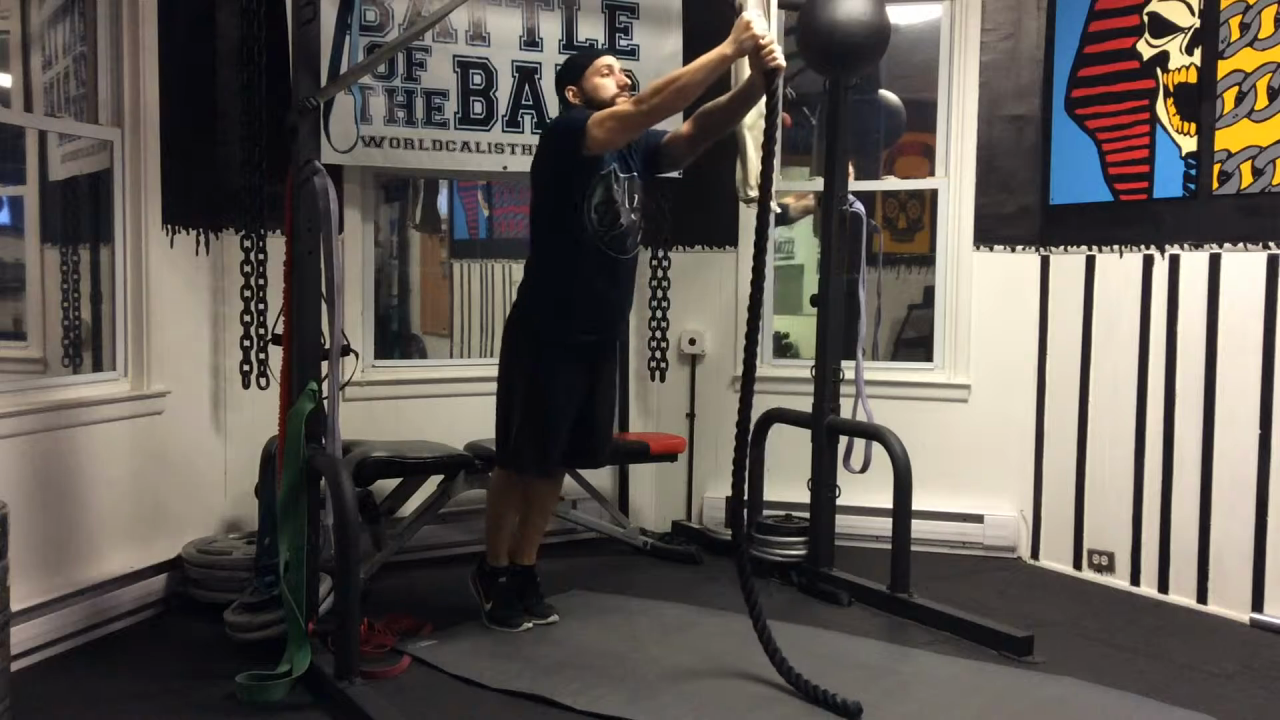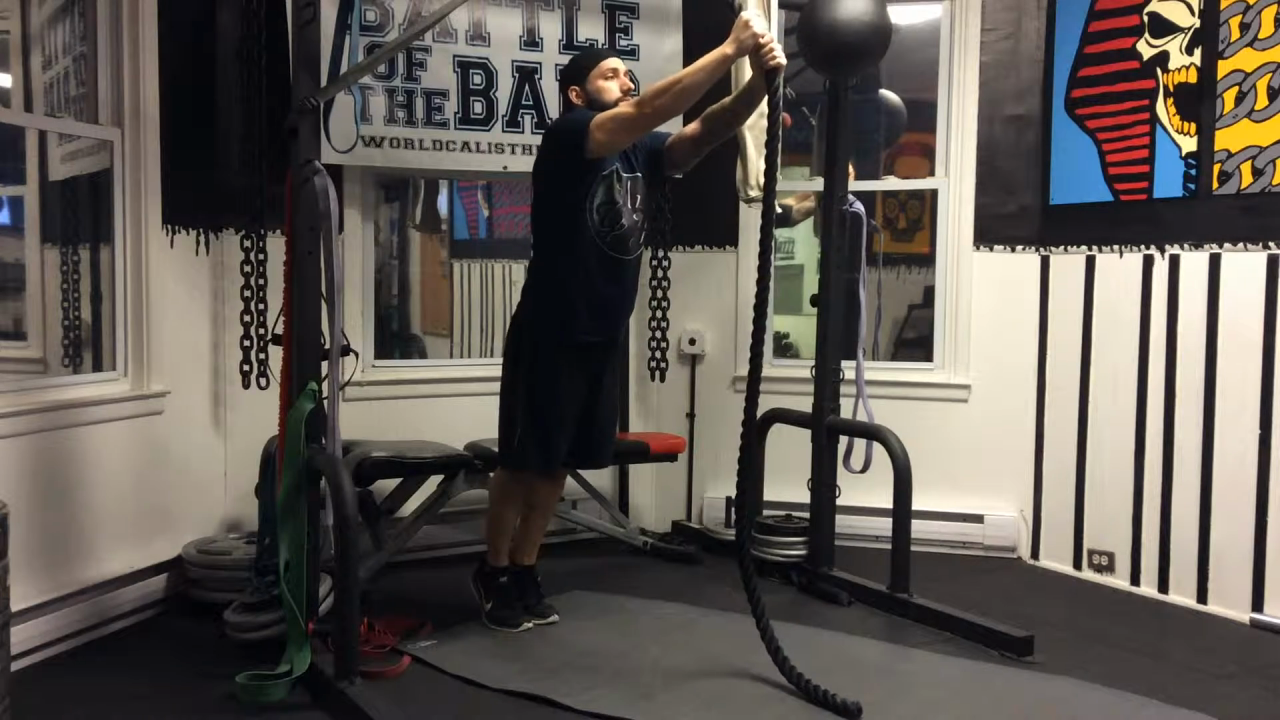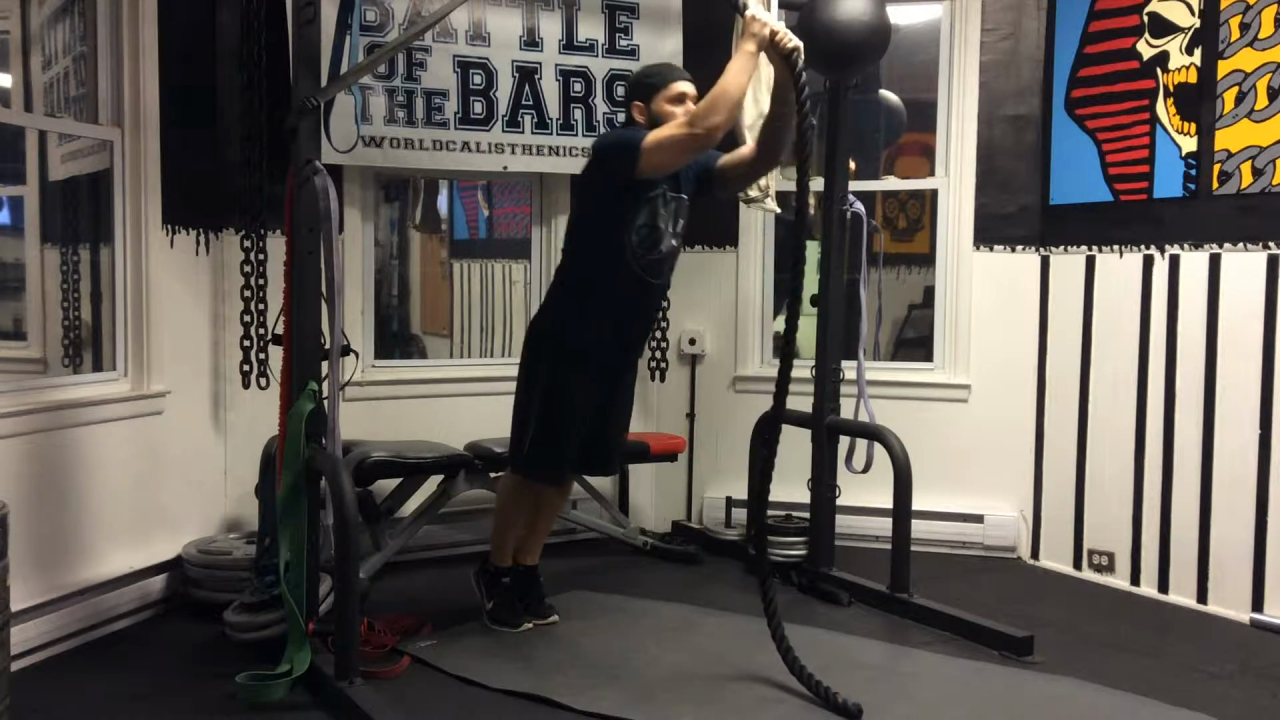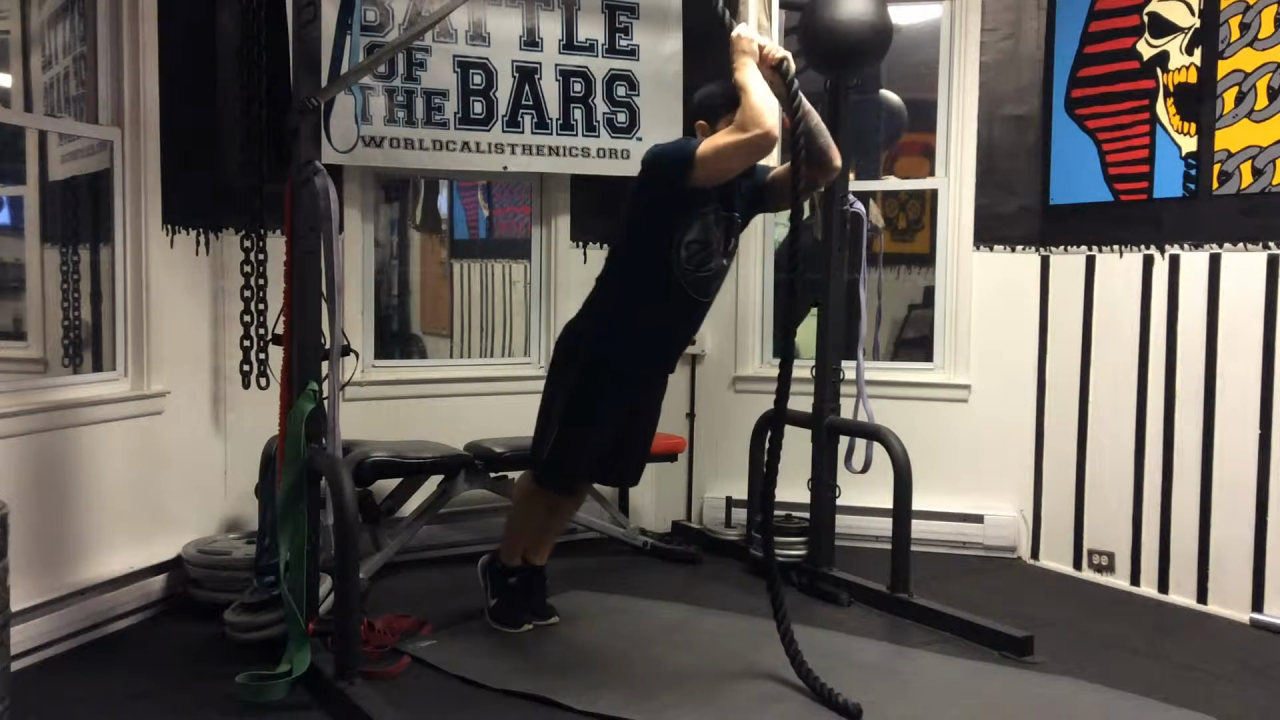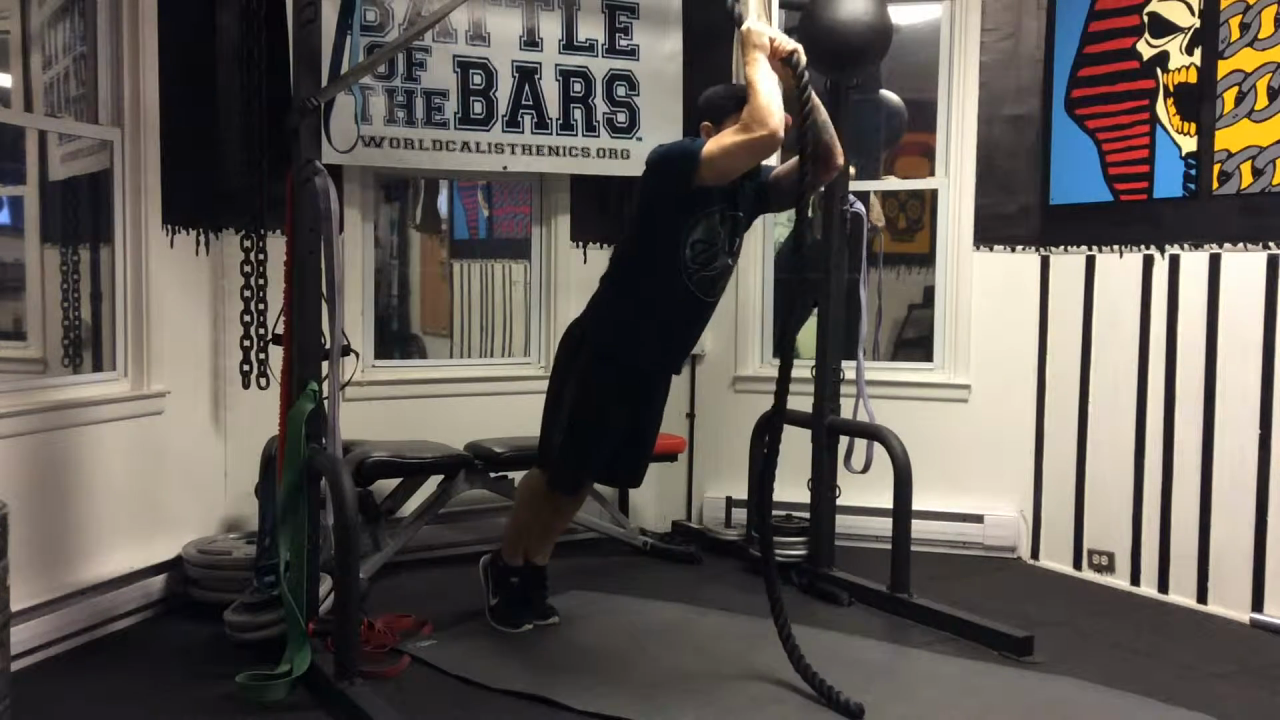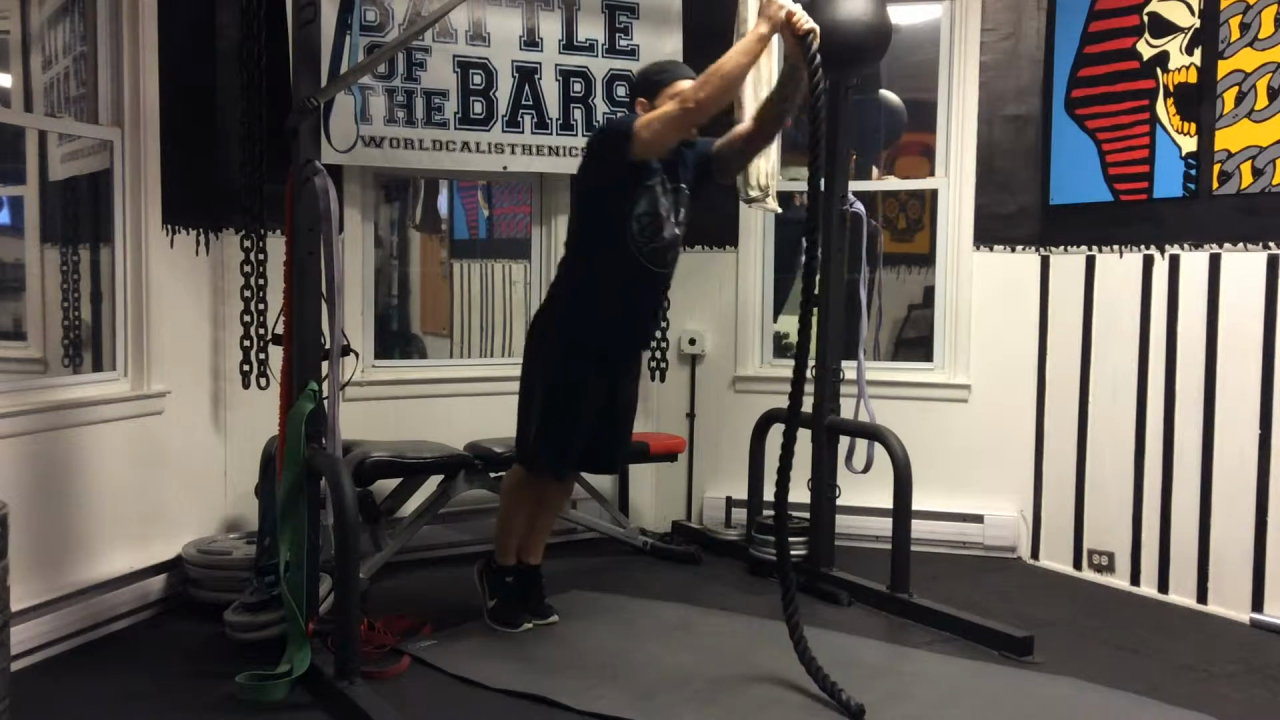
dt=0.5s
person 1, frame 1
left shoulder: (637, 149)
right shoulder: (564, 137)
left elbow: (699, 128)
right elbow: (649, 107)
left wrist: (756, 79)
right wrist: (729, 48)
left hip: (600, 336)
right hip: (546, 335)
left knee: (555, 462)
right knee: (521, 460)
left ankle: (523, 571)
right ankle: (493, 573)
person 1, frame 2
left shoulder: (641, 151)
right shoulder: (566, 138)
left elbow: (706, 130)
right elbow: (652, 109)
left wrist: (758, 80)
right wrist: (730, 48)
left hip: (603, 336)
right hip: (550, 335)
left knee: (556, 463)
right knee: (523, 461)
left ankle: (523, 571)
right ankle: (493, 573)
person 1, frame 3
left shoulder: (690, 171)
right shoulder: (616, 151)
left elbow: (765, 156)
right elbow: (708, 128)
left wrist: (782, 76)
right wrist: (748, 45)
left hip: (620, 351)
right hip: (567, 345)
left knee: (566, 470)
right knee: (534, 466)
left ankle: (525, 573)
right ankle: (496, 574)
person 1, frame 4
left shoulder: (745, 187)
right shoulder: (667, 164)
left elbow: (824, 166)
right elbow: (760, 135)
left wrist: (784, 84)
right wrist: (744, 63)
left hip: (651, 365)
right hip: (598, 354)
left knee: (582, 477)
right knee: (553, 472)
left ankle: (532, 572)
right ankle: (504, 569)
person 1, frame 5
left shoulder: (750, 187)
right shoulder: (672, 165)
left elbow: (826, 163)
right elbow: (765, 135)
left wrist: (793, 78)
right wrist: (755, 57)
left hip: (655, 365)
right hip: (602, 353)
left knee: (586, 477)
right knee: (560, 471)
left ankle: (533, 572)
right ankle: (505, 568)
person 1, frame 6
left shoulder: (690, 161)
right shoulder: (614, 143)
left elbow: (760, 130)
right elbow: (701, 103)
left wrist: (795, 62)
left hip: (623, 346)
right hip: (569, 339)
left knee: (569, 466)
right knee: (539, 462)
left ankle: (529, 572)
right ankle: (500, 572)
